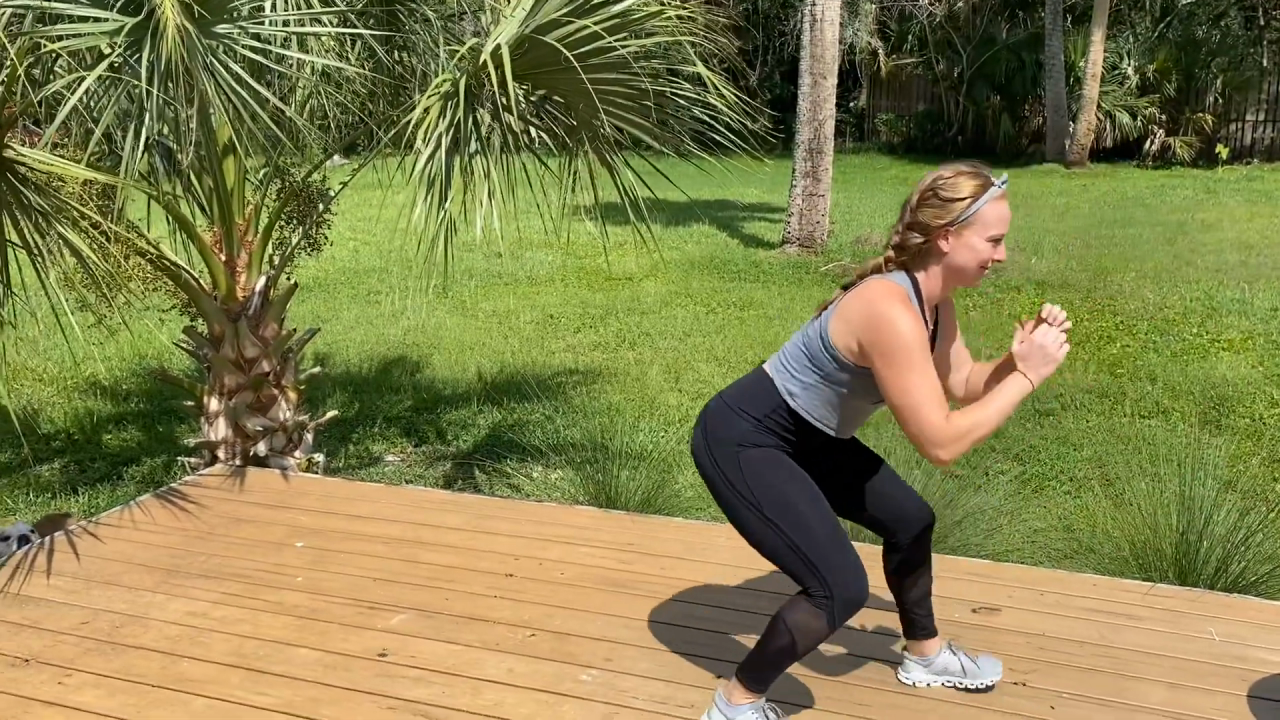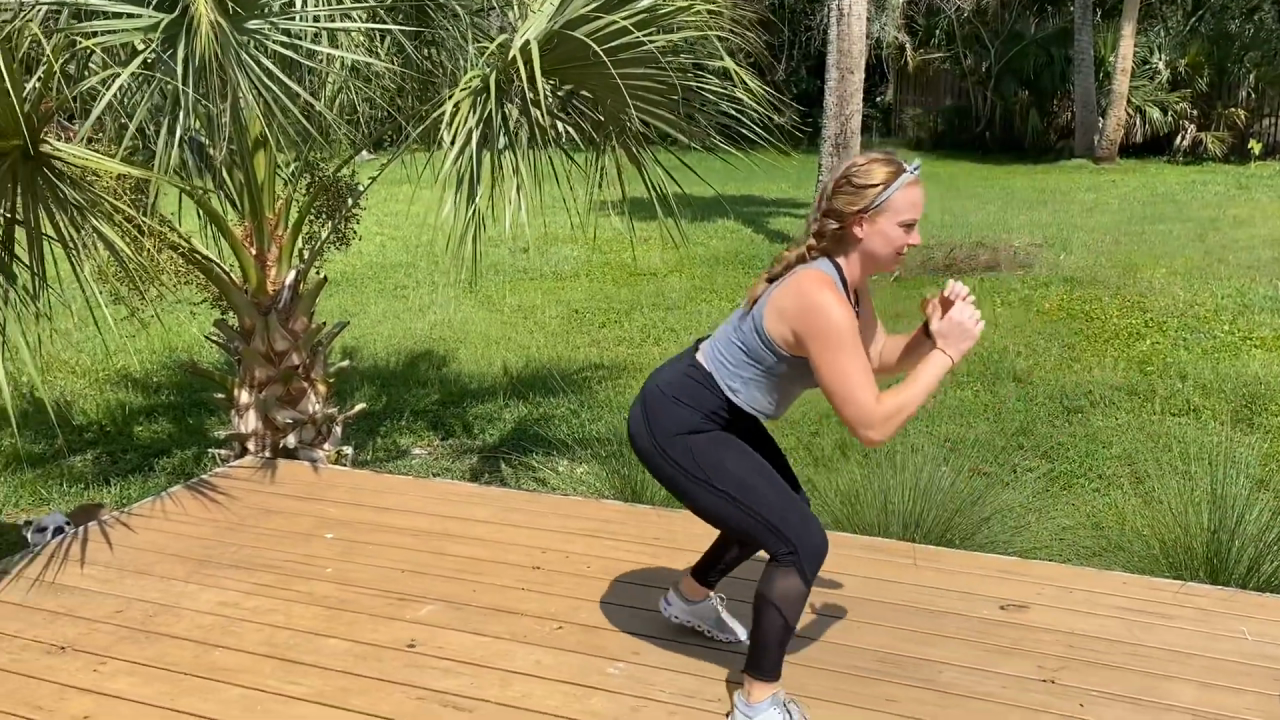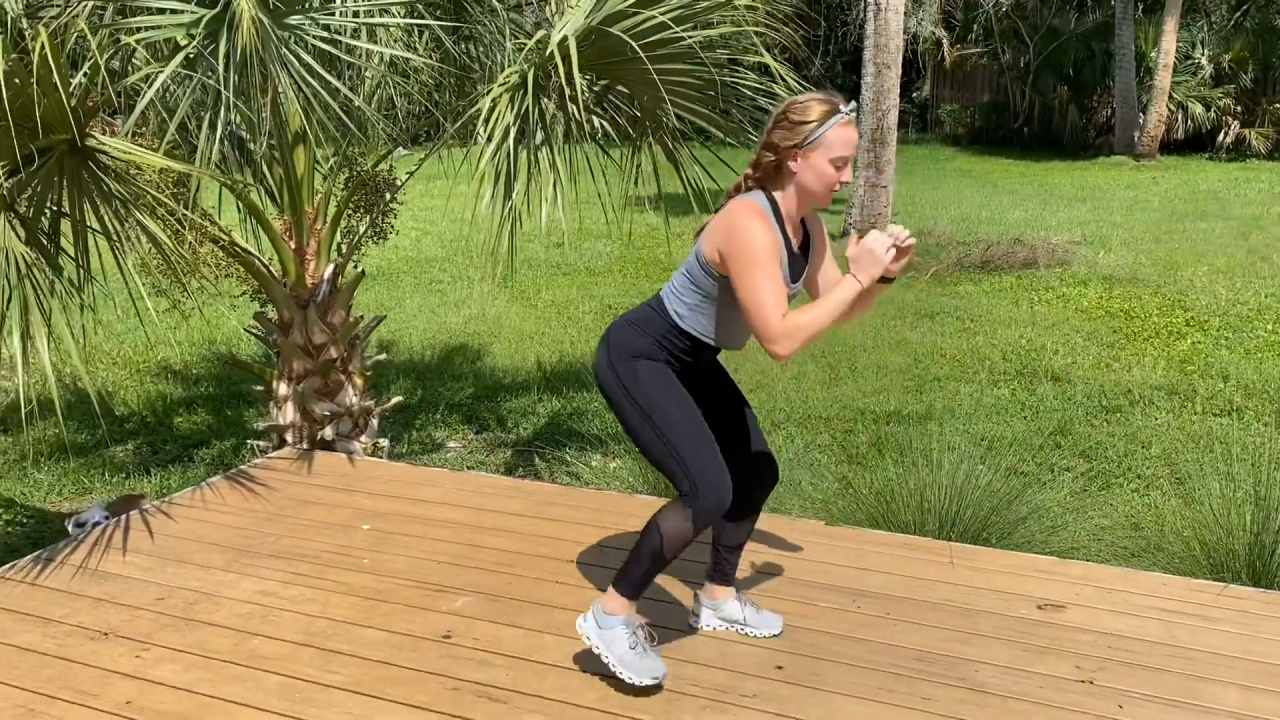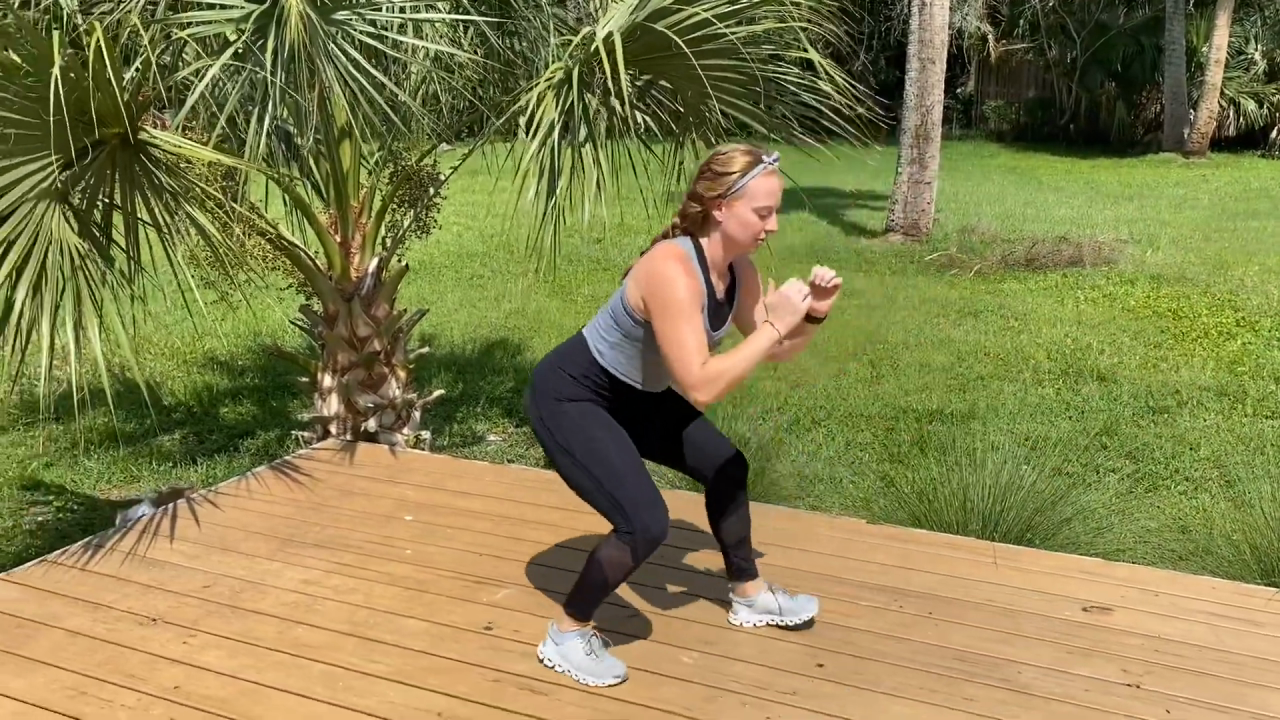
dt=0.5s
person 1, frame 1
left shoulder: (931, 296)
right shoulder: (891, 312)
left elbow: (962, 384)
right elbow: (941, 442)
left wrist: (1019, 356)
right wrist: (1028, 377)
left hip: (800, 433)
right hip: (738, 441)
left knee: (909, 520)
right knee: (840, 588)
left ankle: (924, 653)
person 1, frame 2
left shoulder: (844, 274)
right shoulder: (820, 299)
left elbow: (877, 358)
right elbow: (873, 424)
left wrist: (931, 331)
right wrist: (947, 352)
left hip: (714, 407)
right hip: (674, 426)
left knee: (779, 513)
right knee: (802, 542)
left ankle: (688, 597)
person 1, frame 3
left shoulder: (805, 221)
right shoulder: (750, 224)
left elbow: (837, 310)
right elbow: (780, 339)
left wrist: (881, 273)
right wrist: (857, 274)
left hip: (689, 359)
right hip: (637, 356)
left knee: (757, 471)
right knee: (709, 491)
left ankle: (718, 597)
right ankle: (612, 615)
person 1, frame 4
left shoulder: (734, 265)
right shoulder: (673, 271)
left elbow: (776, 351)
right elbow: (701, 386)
left wrist: (810, 313)
right wrist: (775, 323)
left hip: (628, 390)
right hip: (566, 397)
left knee: (724, 464)
right knee: (645, 524)
left ankle: (749, 595)
right ankle: (566, 636)
